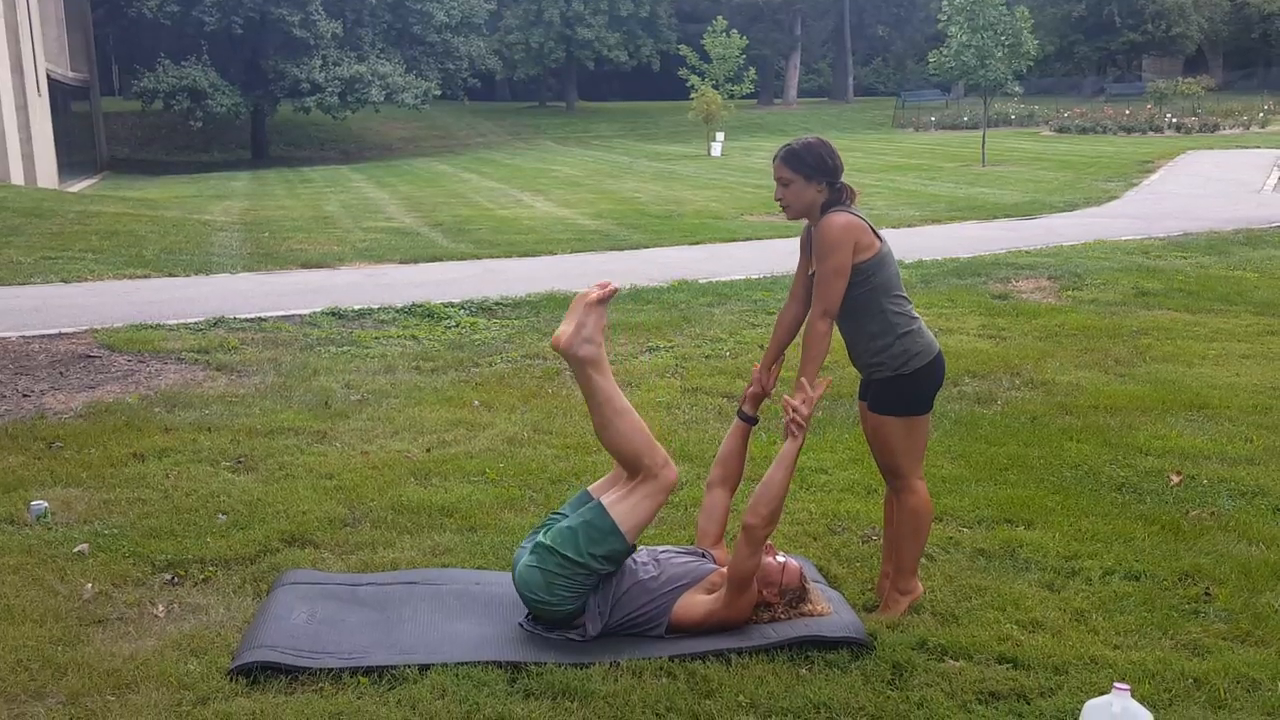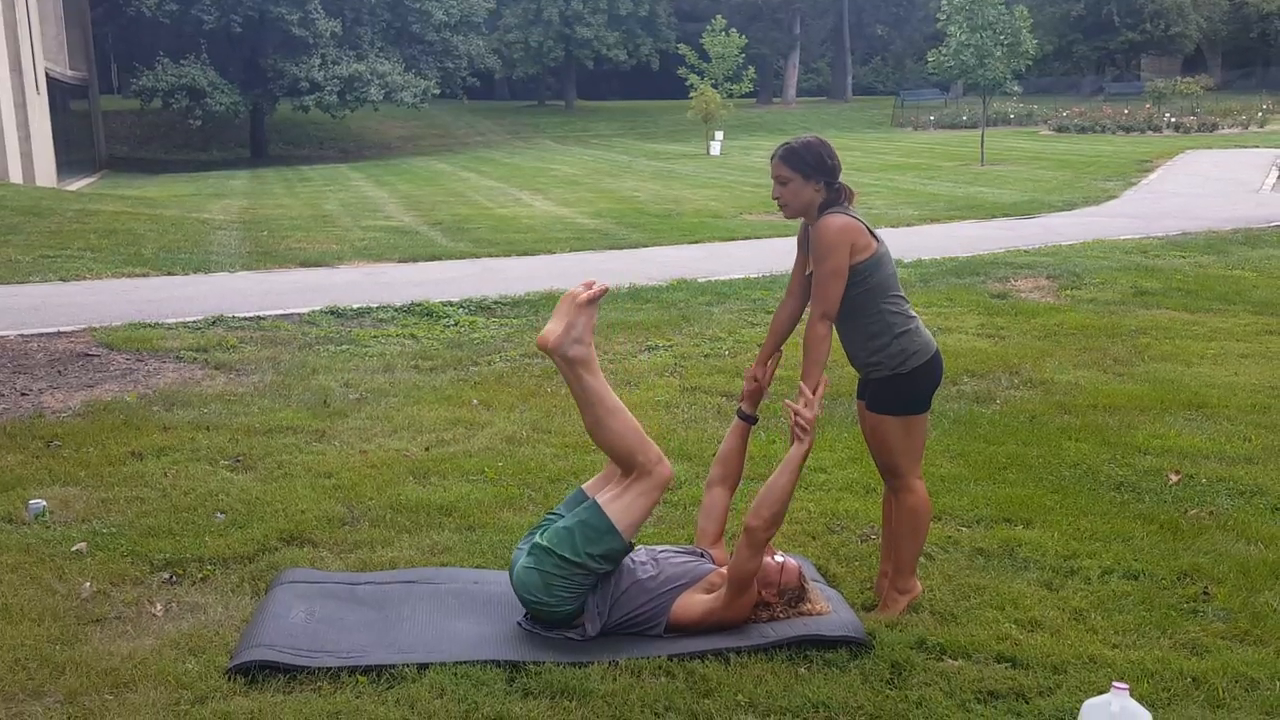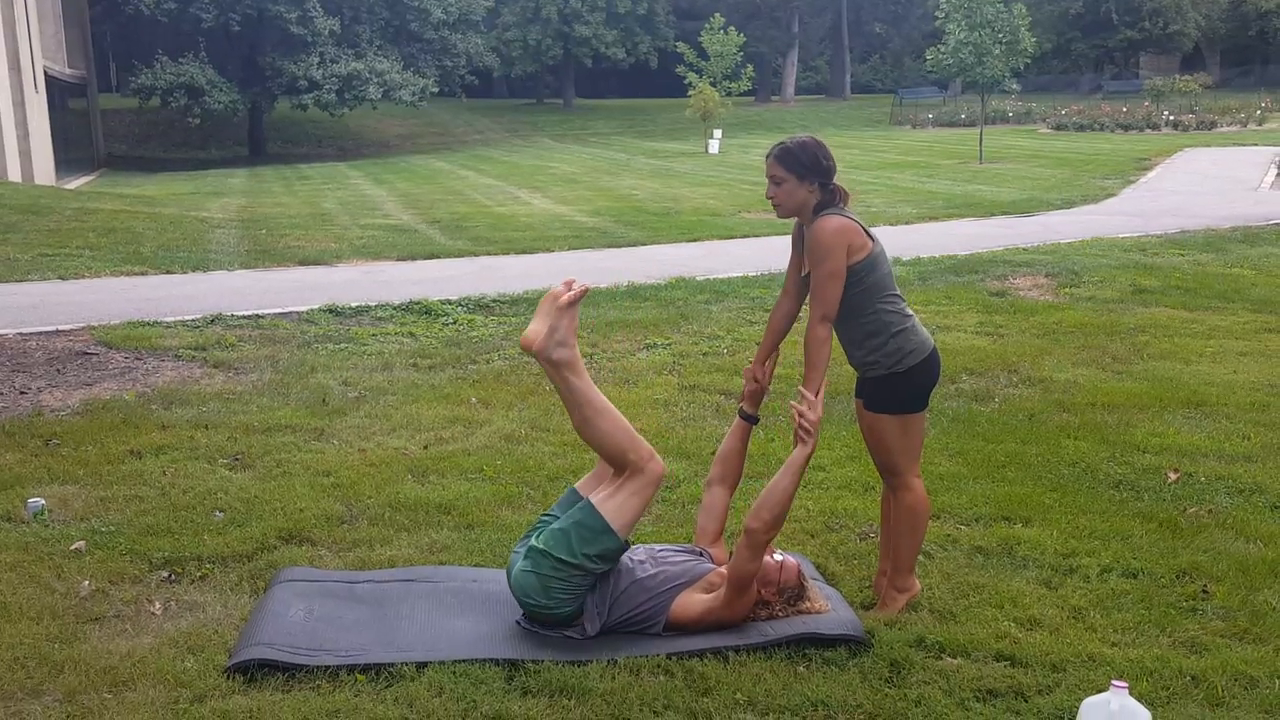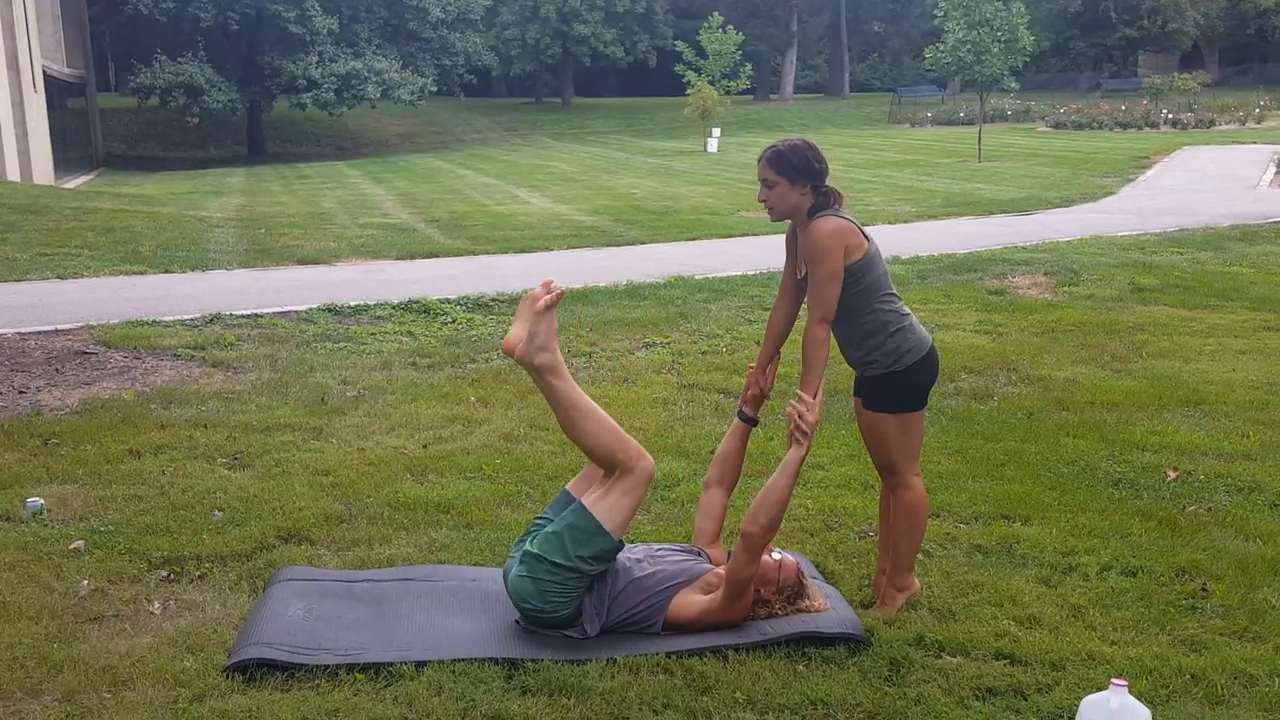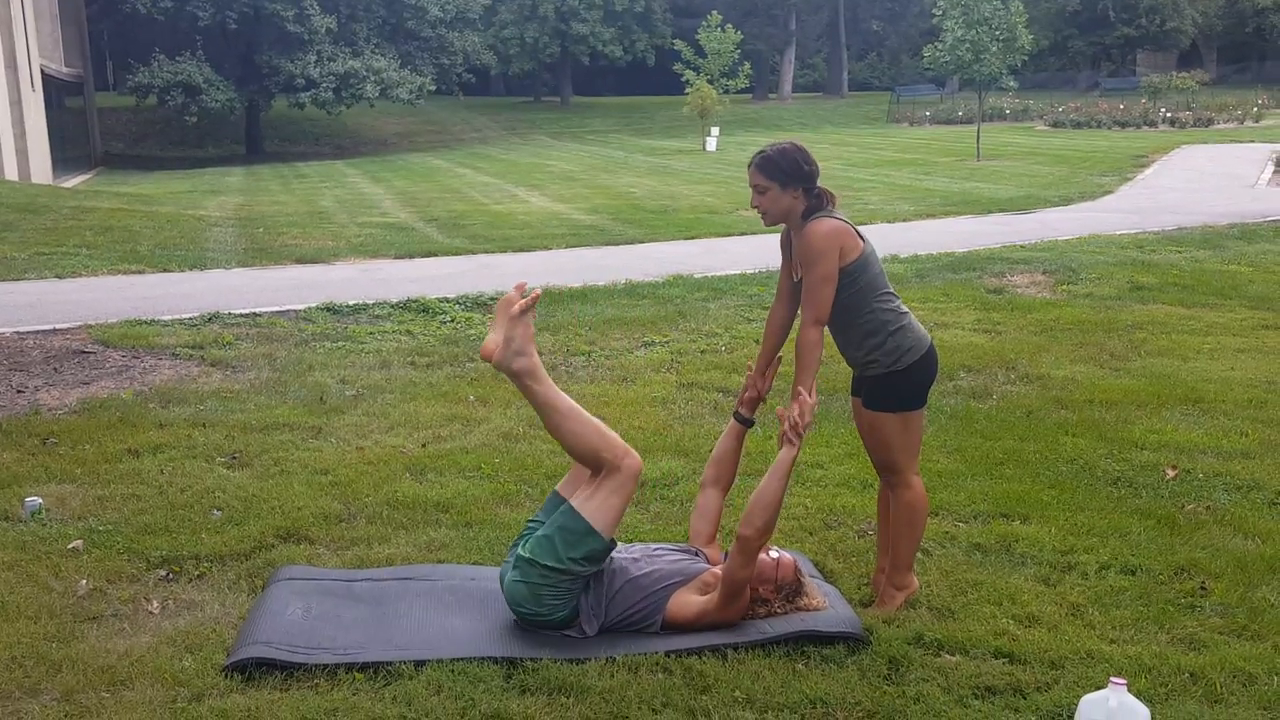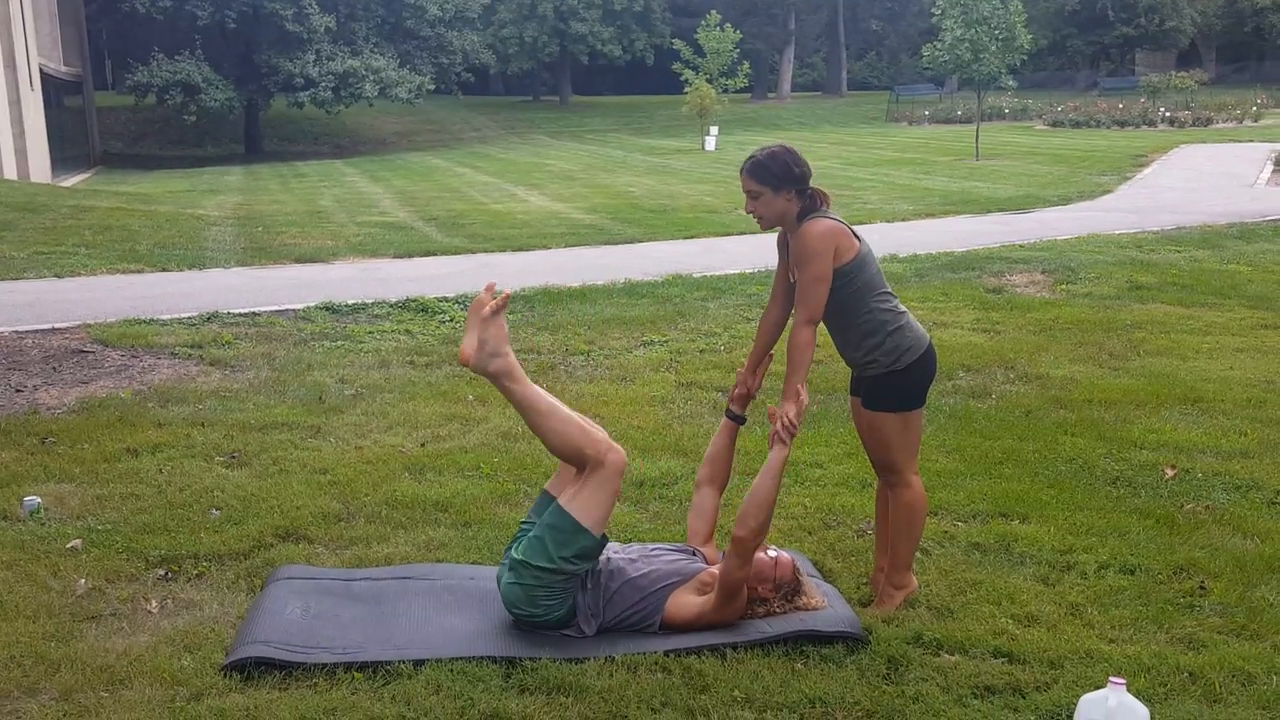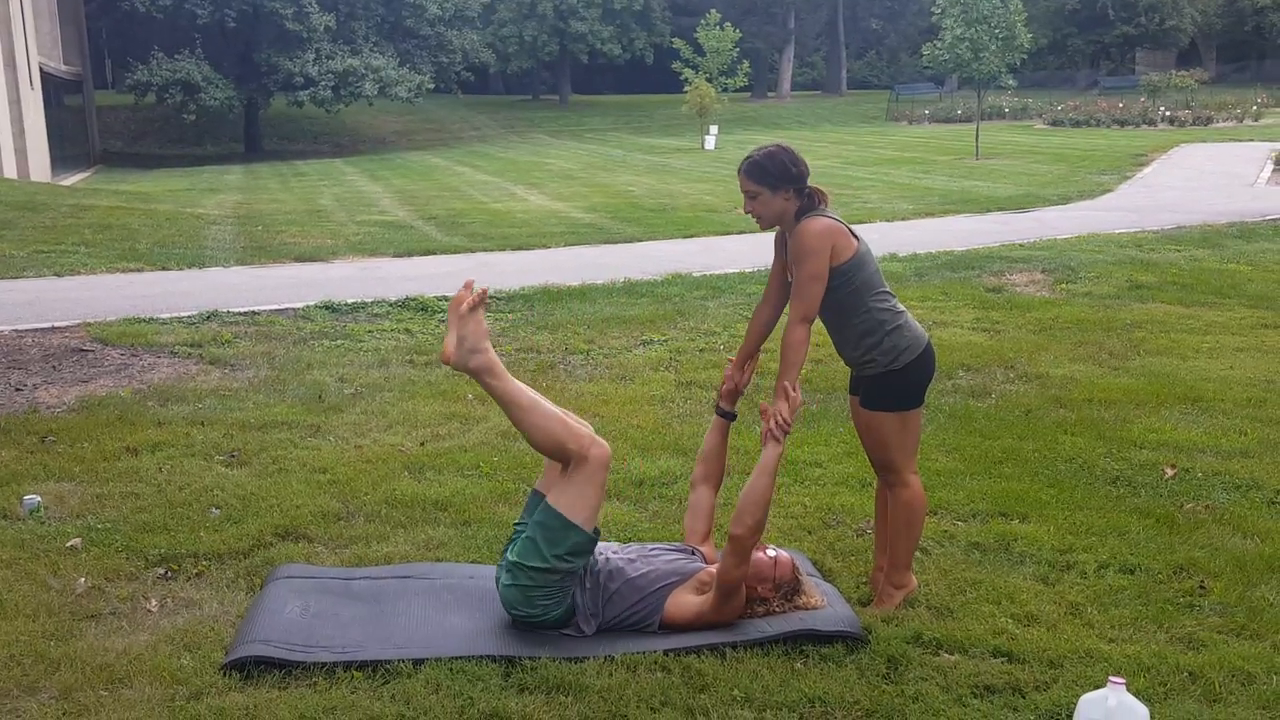
dt=0.1s
person 1, frame 1
left shoulder: (837, 228)
right shoulder: (815, 232)
left elbow: (822, 316)
right elbow: (796, 304)
right wrist: (766, 365)
left hip: (907, 367)
right hip: (881, 369)
left knee: (905, 478)
right knee: (892, 476)
left ankle: (905, 583)
right ankle: (890, 574)
person 1, frame 2
left shoulder: (834, 229)
right shoulder: (812, 230)
left elbow: (822, 319)
right elbow: (793, 300)
left wrist: (807, 395)
right wrist: (762, 361)
left hip: (905, 366)
right hip: (880, 367)
left knee: (905, 478)
right knee: (891, 476)
left ankle: (905, 582)
right ankle: (888, 572)
person 1, frame 3
left shoulder: (829, 231)
right shoulder: (806, 229)
left elbow: (821, 322)
right elbow: (788, 300)
left wrist: (810, 398)
right wrist: (760, 361)
left hip: (902, 365)
right hip: (878, 366)
left knee: (903, 476)
right knee: (889, 474)
left ankle: (904, 581)
right ankle: (887, 571)
person 1, frame 4
left shoulder: (825, 232)
right shoulder: (798, 232)
left elbow: (818, 322)
right elbow: (786, 303)
left wrist: (808, 400)
right wrist: (761, 367)
left hip: (902, 363)
right hip: (875, 364)
left knee: (902, 475)
right knee: (887, 472)
left ankle: (903, 579)
right ankle: (886, 570)
person 1, frame 5
left shoulder: (820, 234)
right shoulder: (793, 235)
left elbow: (813, 323)
right elbow: (784, 307)
left hip: (901, 361)
right hip: (874, 364)
left knee: (901, 474)
right knee: (885, 471)
left ankle: (902, 578)
right ankle: (885, 568)
person 1, frame 6
left shoulder: (816, 234)
right shoulder: (790, 236)
left elbow: (806, 323)
right elbow: (778, 308)
left wrist: (790, 400)
right wrist: (750, 371)
left hip: (901, 361)
right hip: (873, 363)
left knee: (900, 474)
right knee: (884, 471)
left ankle: (900, 578)
right ankle: (883, 568)
person 1, frame 7
left shoulder: (814, 232)
right shoulder: (787, 235)
left elbow: (800, 321)
right elbow: (770, 306)
left wrist: (782, 397)
right wrist: (738, 367)
left hip: (900, 360)
right hip: (871, 363)
left knee: (899, 473)
right knee: (883, 470)
left ankle: (900, 578)
right ankle: (883, 568)
person 2, frame 1
left shoulder: (733, 606)
right shoulder: (712, 564)
left elbow: (756, 526)
right elbow: (719, 485)
left wrist: (793, 443)
right wrist: (748, 411)
left hip: (551, 580)
right hip: (540, 562)
left knee: (657, 472)
right knee: (640, 468)
left ankle: (589, 355)
right ankle: (579, 353)
person 2, frame 2
left shoulder: (732, 605)
right shoulder: (713, 564)
left elbow: (758, 528)
right elbow: (719, 484)
left wrist: (799, 447)
right wrist: (748, 410)
left hip: (550, 583)
right hip: (537, 561)
left knee: (652, 468)
right knee: (630, 461)
left ankle: (578, 355)
right ankle: (569, 354)
person 2, frame 3
left shoulder: (731, 605)
right shoulder: (711, 563)
left elbow: (759, 529)
right elbow: (719, 484)
left wrist: (803, 450)
right wrist: (748, 410)
left hip: (548, 584)
right hip: (535, 563)
left knee: (644, 467)
right knee: (624, 461)
left ankle: (563, 357)
right ankle: (552, 354)
person 2, frame 4
left shoulder: (731, 603)
right shoulder: (712, 564)
left elbow: (755, 531)
right elbow: (717, 483)
left wrist: (798, 450)
right wrist: (748, 412)
left hip: (546, 586)
left knee: (634, 464)
right knee: (613, 454)
left ankle: (544, 361)
right ankle: (538, 356)
person 2, frame 5
left shoulder: (728, 605)
right shoulder: (707, 562)
left elbow: (750, 534)
right elbow: (713, 485)
left wrist: (789, 450)
right wrist: (744, 414)
left hip: (541, 589)
left knee: (622, 464)
right knee: (602, 453)
left ankle: (524, 364)
right ankle: (515, 360)
person 2, frame 6
left shoulder: (726, 602)
right shoulder: (704, 561)
left elbow: (745, 535)
right elbow: (709, 483)
left wrist: (781, 449)
right wrist: (736, 410)
left hip: (541, 593)
left knee: (606, 456)
right knee: (588, 444)
left ankle: (500, 365)
right ankle: (496, 361)
person 2, frame 7
left shoulder: (725, 604)
right shoulder: (701, 560)
left elbow: (742, 533)
right elbow: (704, 482)
left wrist: (774, 447)
right wrist: (726, 407)
left hip: (541, 596)
right hip: (528, 575)
left knee: (590, 452)
right knee: (575, 440)
left ankle: (482, 362)
right ankle: (478, 358)
